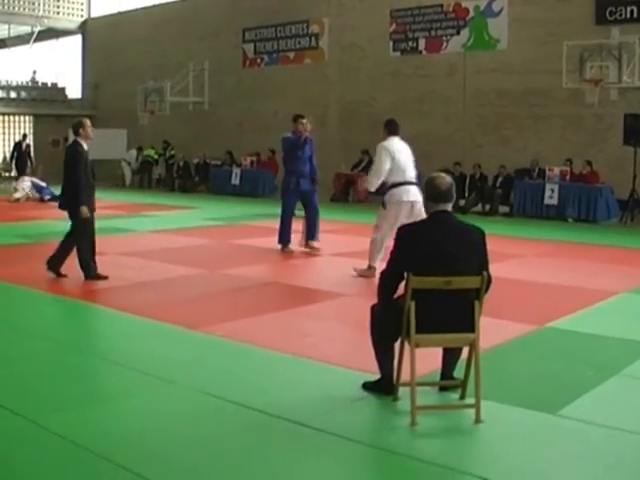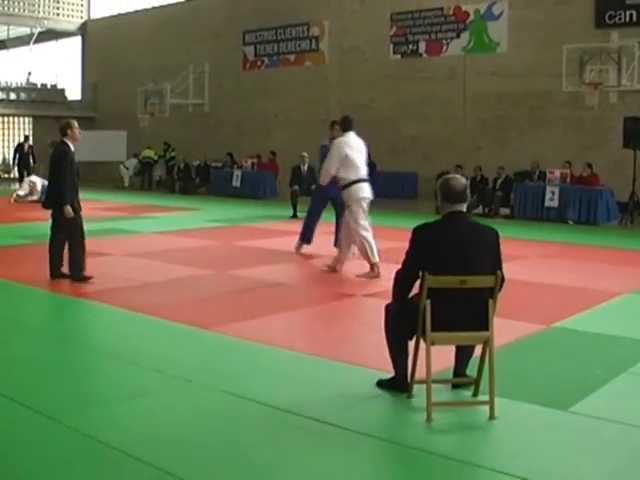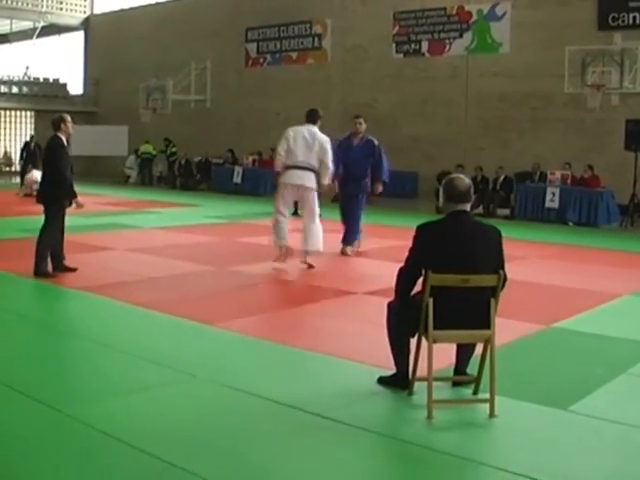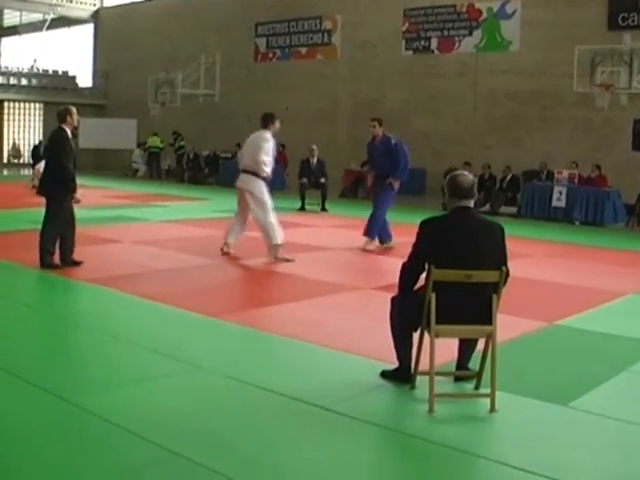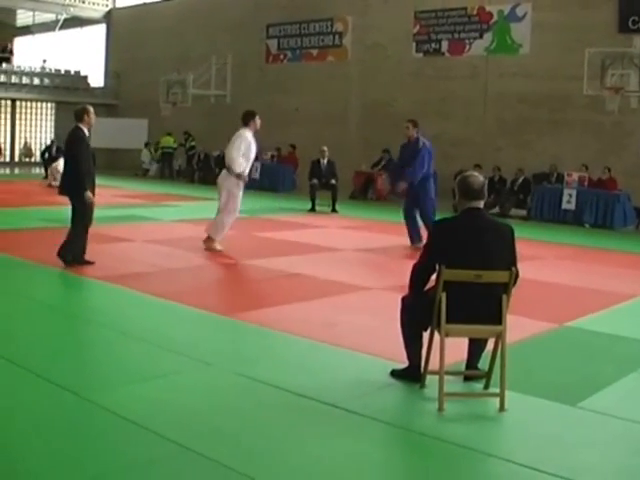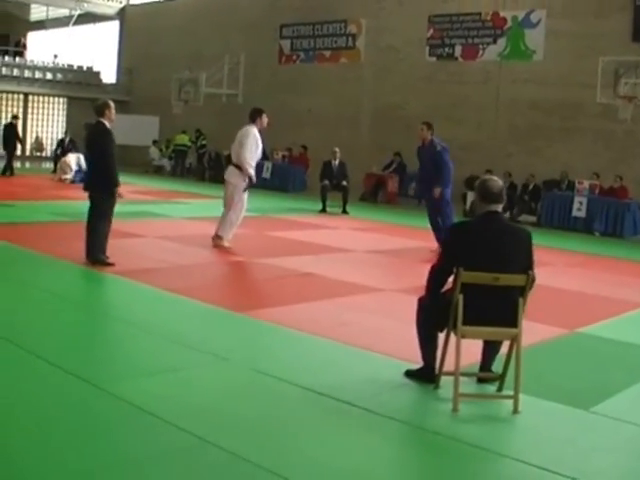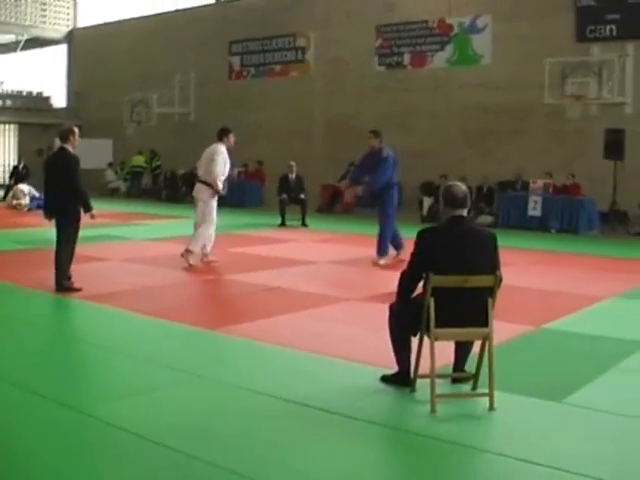
dt=0.4s
person 1, frame 1
left shoulder: (409, 233)
right shoulder: (475, 234)
left elbow: (390, 279)
right elbow: (484, 282)
left wrist: (384, 304)
left hip: (419, 321)
right hip: (462, 322)
left knee: (380, 313)
left ankle: (386, 380)
right ankle: (447, 376)
person 1, frame 2
left shoulder: (424, 233)
right shoulder: (489, 234)
left elbow: (406, 277)
left wrist: (398, 302)
left hip: (434, 319)
right hip: (476, 320)
left knee: (394, 311)
left ankle: (400, 378)
right ankle: (460, 373)
person 1, frame 3
left shoulder: (428, 231)
right shoulder: (492, 234)
left elbow: (409, 274)
left wrist: (400, 299)
left hip: (436, 317)
right hip: (478, 318)
left knee: (397, 309)
left ankle: (401, 375)
right ankle: (461, 371)
person 1, frame 4
left shoulder: (432, 227)
right shoulder: (494, 229)
left elbow: (412, 269)
left wrist: (403, 294)
left hip: (439, 312)
right hip: (480, 314)
left knee: (400, 303)
left ankle: (404, 369)
right ankle: (463, 367)
person 1, frame 5
left shoulder: (443, 228)
right shoulder: (504, 230)
left elbow: (423, 269)
left wrist: (414, 294)
left hip: (450, 312)
right hip: (489, 314)
left knee: (410, 303)
left ankle: (414, 368)
right ankle: (472, 367)
person 1, frame 6
left shoulder: (462, 230)
right shoulder: (522, 235)
left elbow: (441, 271)
left wrist: (431, 296)
left hip: (466, 313)
right hip: (505, 317)
left knee: (427, 305)
left ankle: (429, 369)
right ankle: (486, 369)
person 1, frame 7
left shoulder: (429, 236)
right shoulder: (487, 237)
left elbow: (411, 277)
left wrist: (401, 301)
left hip: (437, 316)
right hip: (475, 317)
left knee: (398, 310)
left ankle: (404, 373)
right ankle: (459, 369)
person 2, frame 1
left shoulder: (77, 148)
right shoulder: (77, 150)
right elbow: (78, 180)
left wrist: (85, 202)
right wrist: (82, 205)
left hip: (78, 200)
right hip: (78, 201)
left knee: (77, 233)
right knee: (86, 235)
left ankle: (54, 263)
right ankle: (90, 271)
person 2, frame 2
left shoulder: (64, 149)
right shoulder: (64, 151)
right elbow: (63, 180)
left wrist: (71, 202)
right wrist: (67, 204)
left hip: (62, 201)
right hip: (63, 202)
left knee: (59, 235)
right knee: (76, 235)
left ankle: (55, 270)
right ankle: (76, 272)
person 2, frame 3
left shoulder: (55, 142)
right shoulder: (58, 144)
right elbow: (63, 174)
left wrist: (69, 195)
right wrist: (74, 196)
left hip: (54, 194)
right hip: (56, 195)
left knee: (56, 230)
right knee: (50, 230)
left ankle: (58, 263)
right ankle: (40, 266)
person 2, frame 4
left shoulder: (61, 135)
right shoulder: (61, 137)
right elbow: (65, 167)
left wrist: (71, 190)
right wrist: (74, 191)
left hip: (60, 188)
right hip: (57, 189)
left knee: (67, 222)
right knee: (53, 224)
left ankle: (66, 257)
right ankle: (46, 259)
person 2, frame 5
left shoulder: (78, 134)
right shoulder: (78, 136)
right elbow: (80, 165)
left wrist: (86, 188)
right wrist: (86, 189)
left hip: (79, 186)
right hip: (79, 187)
left knee: (81, 221)
right knee: (83, 221)
left ankle: (78, 256)
right ankle: (66, 252)
person 2, frame 6
left shoulder: (93, 130)
right shoulder: (105, 132)
right elbow: (108, 160)
right wrist: (115, 185)
left hip: (95, 181)
right hip: (104, 183)
left knee: (95, 217)
right knee: (103, 218)
left ankle: (92, 252)
right ankle: (96, 254)
person 2, frame 7
left shoulder: (51, 158)
right shoulder: (71, 158)
left elbow: (48, 185)
right elbow: (77, 186)
left wrist: (48, 208)
right wrist: (88, 208)
left hip: (57, 207)
right hip: (69, 208)
left knee: (63, 243)
right knee: (66, 244)
left ankle: (62, 277)
right ankle: (62, 281)
person 3, frame 1
left shoulder: (385, 146)
right shoulder: (405, 146)
left elbow: (379, 170)
left wrist: (369, 187)
left hip: (397, 194)
right hip: (414, 193)
left knee: (381, 232)
left ankle: (371, 268)
person 3, frame 2
left shoulder: (340, 143)
right shoulder: (360, 142)
left elbow: (330, 167)
left wrist: (322, 182)
left hip: (353, 191)
right hip: (364, 188)
left knee: (360, 229)
right knee: (347, 228)
left ankle: (374, 268)
right ankle: (338, 262)
person 3, frame 3
left shoulder: (291, 131)
right shoulder: (323, 138)
left elbow: (280, 153)
right elbow: (327, 164)
left wrist: (279, 171)
right wrist: (323, 181)
left hip: (290, 176)
right hip: (309, 179)
left knee: (281, 213)
right knee: (311, 218)
left ankle: (284, 248)
right ankle: (308, 255)
person 3, frame 4
left shoulder: (252, 137)
right shoulder: (267, 139)
left elbow: (241, 156)
right elbow: (261, 159)
right wrist: (265, 174)
left hip: (243, 179)
right hip: (256, 182)
left knee: (241, 216)
right knee: (266, 216)
left ankle: (226, 245)
right ankle: (276, 252)
person 3, frame 5
left shoulder: (245, 136)
right shoulder: (245, 137)
left elbow: (231, 154)
right elbow: (232, 154)
right wrist: (240, 173)
left hip: (231, 178)
right hip: (233, 179)
left knee: (227, 211)
right knee: (228, 212)
left ankle: (212, 239)
right ankle: (211, 240)
person 3, frame 6
left shoulder: (247, 131)
right shoulder: (252, 133)
right elbow: (245, 156)
right wrist: (250, 174)
left hip: (235, 173)
right hip: (239, 175)
left knee: (231, 207)
right knee: (237, 208)
left ankle: (219, 236)
right ankle: (220, 238)
person 3, frame 7
left shoulder: (212, 149)
right shoulder: (221, 151)
left elbow: (200, 167)
right elbow: (215, 171)
right wrist: (218, 187)
left hip: (203, 188)
right hip: (208, 191)
left knee: (210, 223)
right knee: (206, 224)
left ankle: (205, 254)
right ankle: (189, 252)
person 4, frame 1
left shoulder: (308, 140)
right shoulder: (288, 139)
right elbow: (295, 145)
left wrist: (313, 178)
right wrist: (303, 135)
left hip: (306, 181)
right hip: (291, 181)
left knee: (313, 210)
right knee: (288, 213)
left ankle: (309, 240)
right ankle: (284, 243)
person 4, frame 2
right shoulder: (326, 147)
right elbow: (325, 160)
left hip: (339, 187)
right hip: (325, 186)
left knee: (342, 217)
right knee: (313, 215)
right ankle: (302, 242)
person 4, frame 3
left shoulder: (371, 143)
right shoulder: (344, 142)
left elbow: (380, 162)
right elbow: (336, 160)
left wrist: (379, 181)
right wrist: (335, 179)
left hip: (360, 184)
right hip: (345, 182)
left knee: (355, 215)
right knee: (346, 214)
left ankle: (346, 245)
right ankle: (356, 237)
person 4, frame 4
left shoulder: (392, 142)
right shoulder: (371, 144)
left elbow: (403, 161)
left wrist: (397, 178)
right wrist: (371, 173)
left hip: (390, 182)
right hip: (378, 181)
left knee: (378, 209)
right knee: (379, 211)
left ankle: (370, 239)
right ankle: (386, 240)
person 4, frame 5
left shoulder: (423, 146)
right shoulder: (405, 147)
left elbow: (419, 166)
right elbow: (400, 165)
left wrist: (405, 181)
right wrist: (399, 180)
left hip: (424, 183)
right hip: (412, 184)
left knee: (427, 215)
right knee: (408, 213)
right ankle: (417, 241)
person 4, frame 6
left shoulder: (439, 148)
right shoulder: (421, 149)
left elbow: (447, 169)
left wrist: (440, 186)
right wrist: (418, 183)
left hip: (441, 187)
right hip: (428, 187)
left knee: (445, 217)
right knee: (433, 217)
right ankle: (442, 243)
person 4, frame 7
left shoulder: (386, 155)
right shoulder: (369, 156)
left elbow: (381, 176)
right elbow: (360, 169)
left wrist: (366, 188)
right wrist: (350, 181)
left hip: (388, 191)
right hip: (378, 192)
left knee: (386, 223)
right knee: (388, 223)
left ankle: (382, 255)
right ankle: (399, 248)
